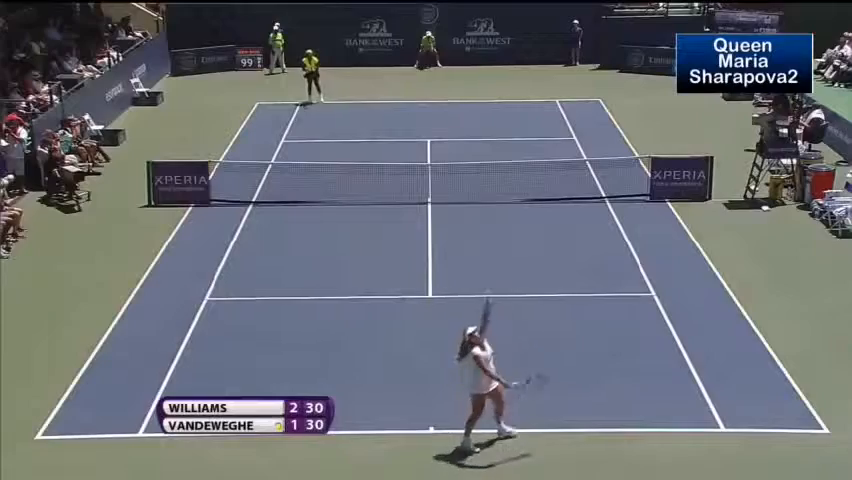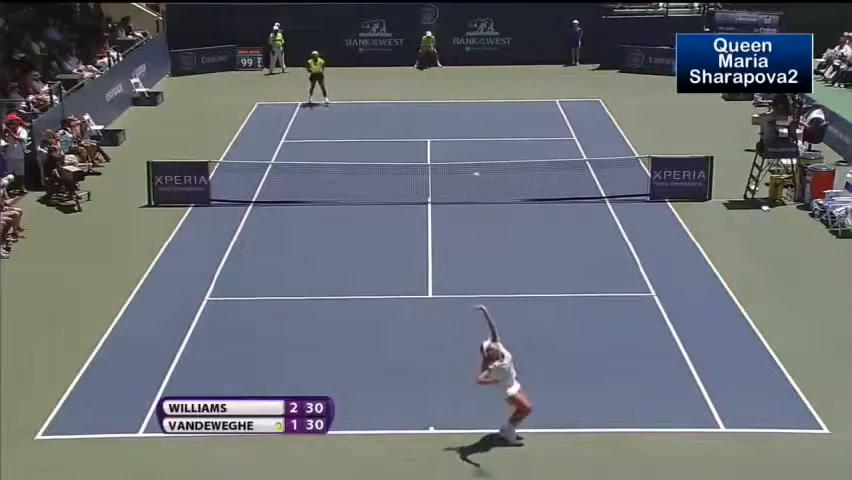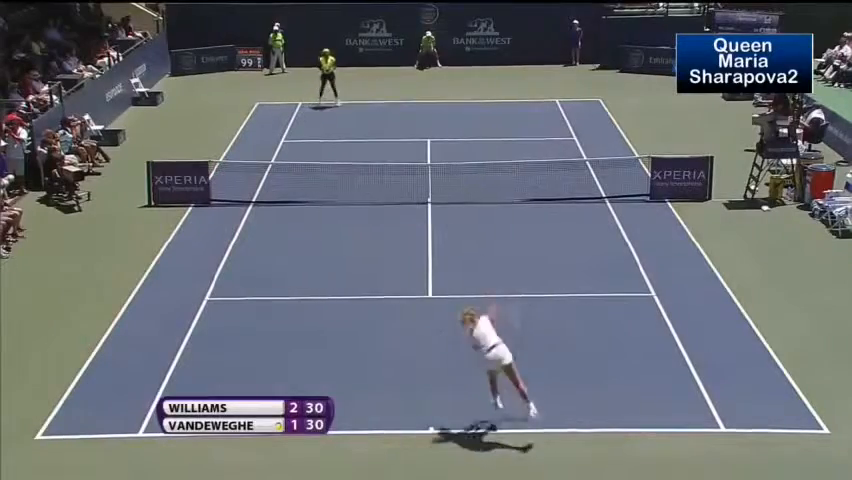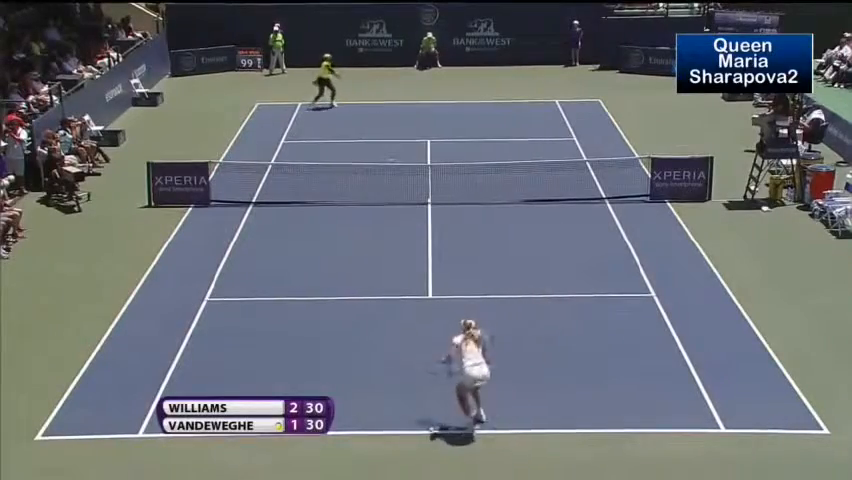
dt=0.5s
person 1, frame 1
left shoulder: (482, 339)
right shoulder: (475, 353)
left elbow: (485, 322)
right elbow: (486, 371)
left wrist: (487, 306)
right wrist: (502, 382)
left hip: (492, 383)
right hip: (479, 387)
left knee: (500, 404)
right knee: (476, 414)
left ankle: (501, 429)
right ankle: (466, 442)
person 1, frame 2
left shoulder: (498, 345)
right shoulder: (492, 365)
left elbow: (493, 328)
right elbow: (479, 379)
left wrist: (484, 311)
right wrist: (493, 380)
left hip: (513, 384)
right hip: (506, 389)
left knee: (523, 407)
right knee: (526, 408)
left ankle: (508, 430)
right ankle: (507, 430)
person 1, frame 3
left shoulder: (469, 330)
right shoulder: (484, 319)
right elbow: (492, 317)
left hip: (490, 357)
right hip: (501, 351)
left knee: (492, 378)
right knee: (518, 383)
left ankle: (496, 401)
right ankle: (530, 407)
person 1, frame 4
left shoulder: (458, 340)
right shoulder: (479, 339)
left elbow: (451, 357)
right elbow: (486, 359)
left wrist: (445, 360)
left hip: (470, 374)
right hip: (483, 372)
left knee: (461, 394)
right knee: (474, 389)
left ankle: (471, 417)
right ankle: (479, 414)
